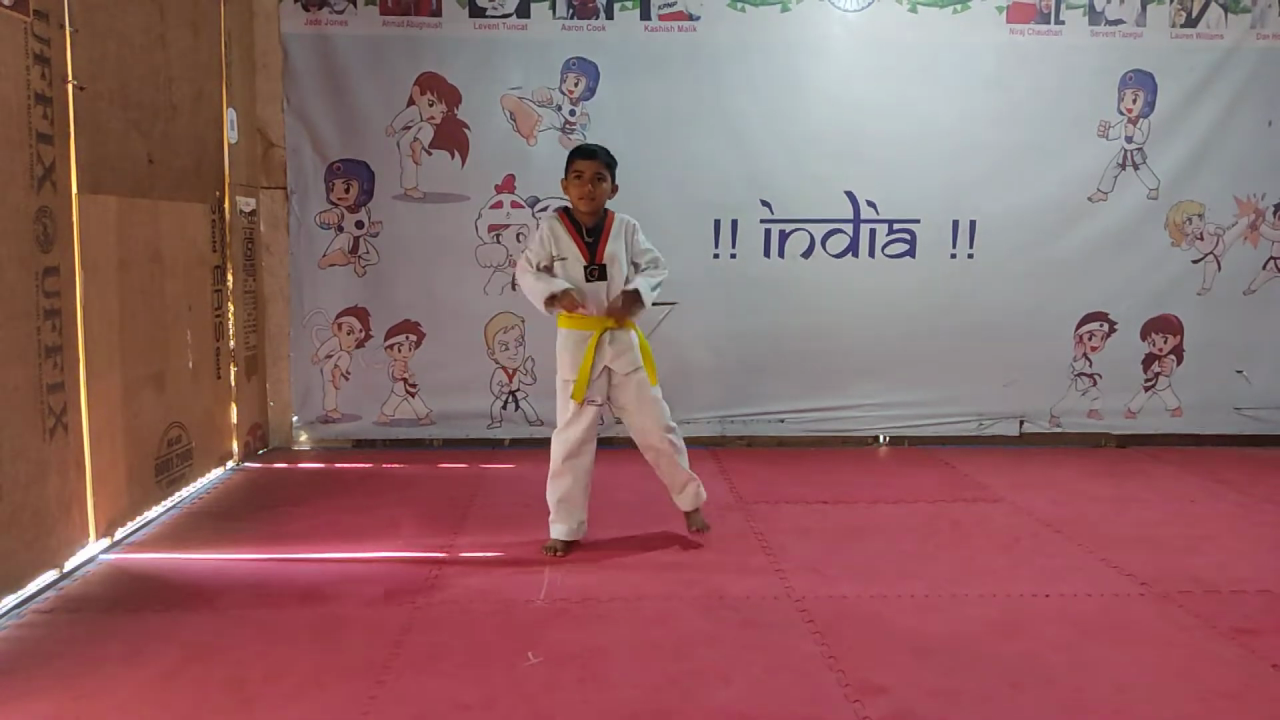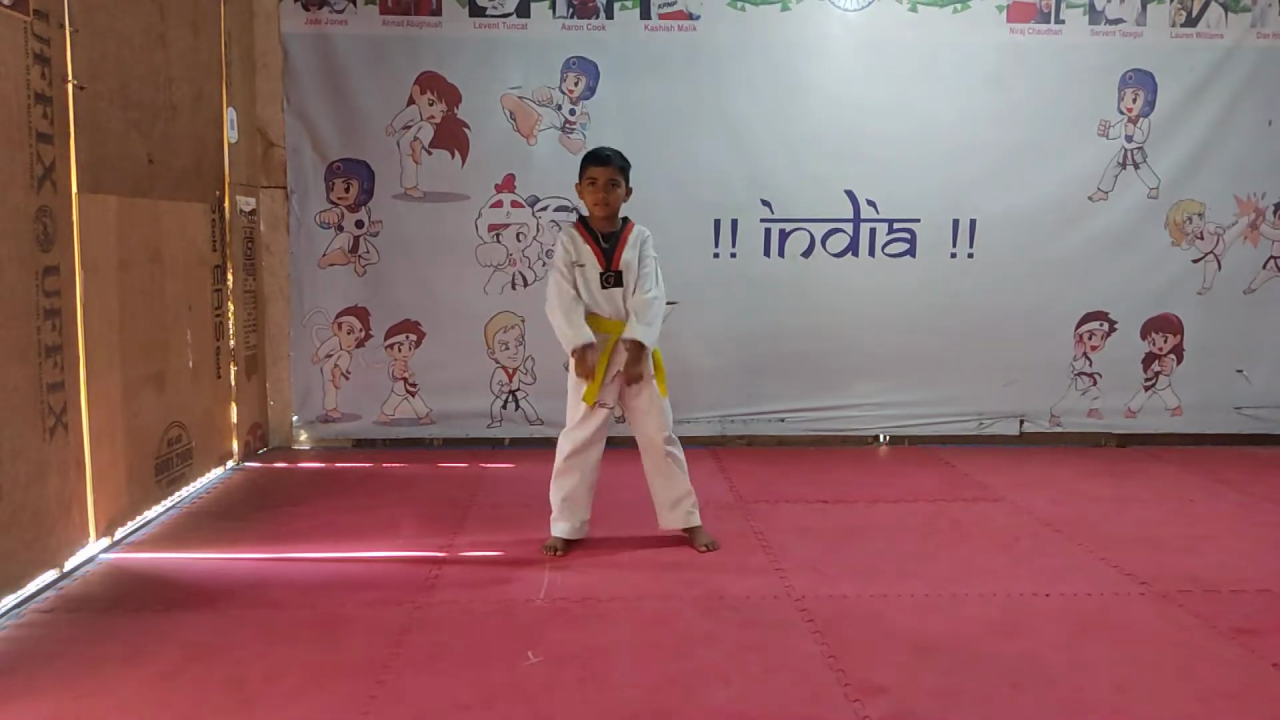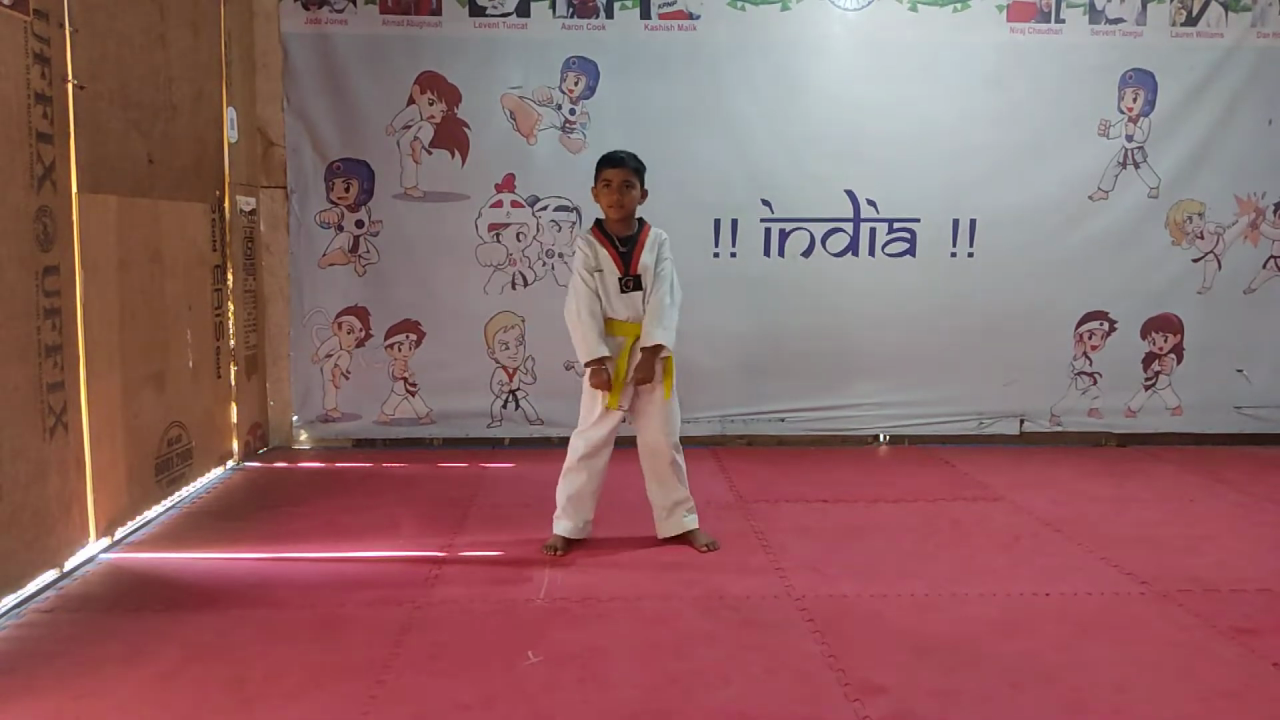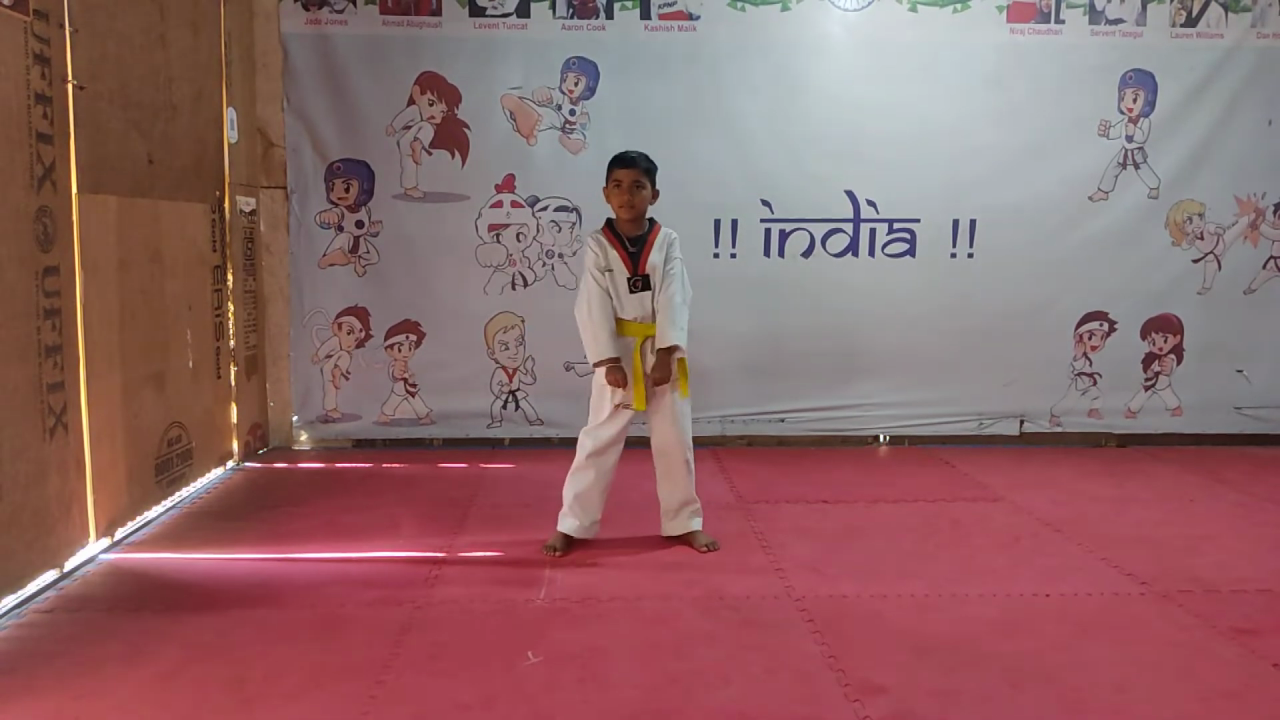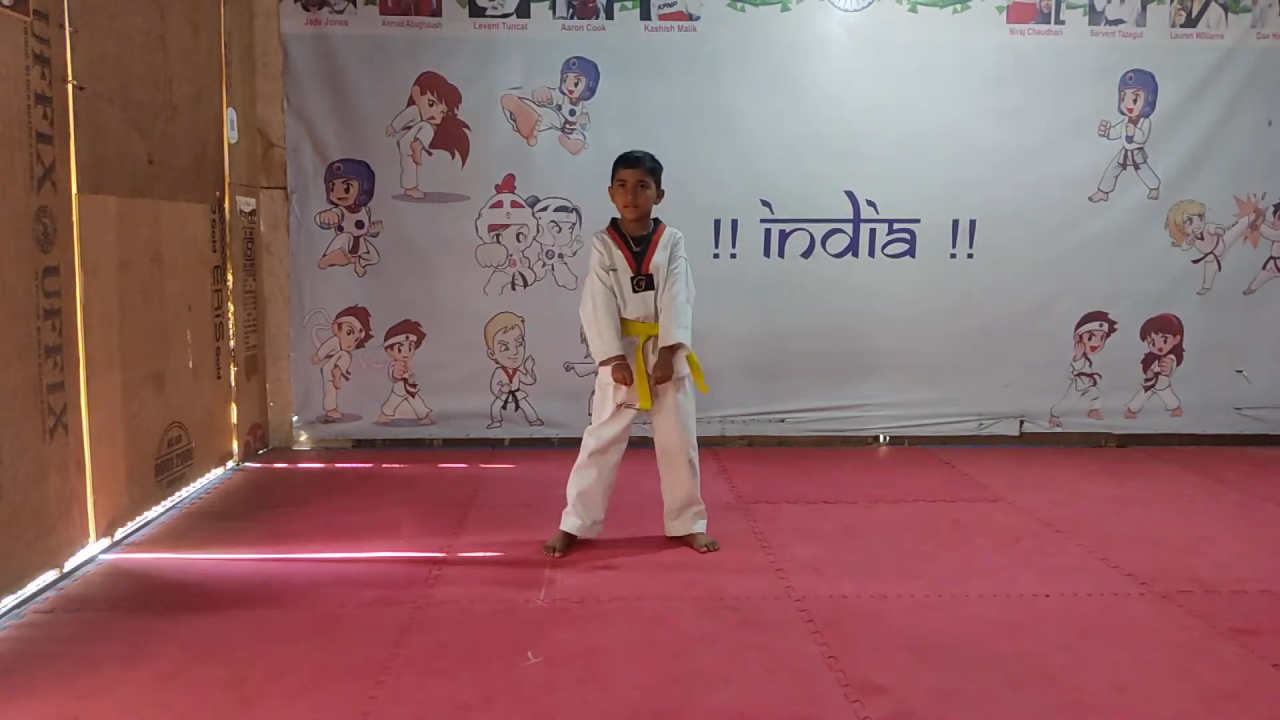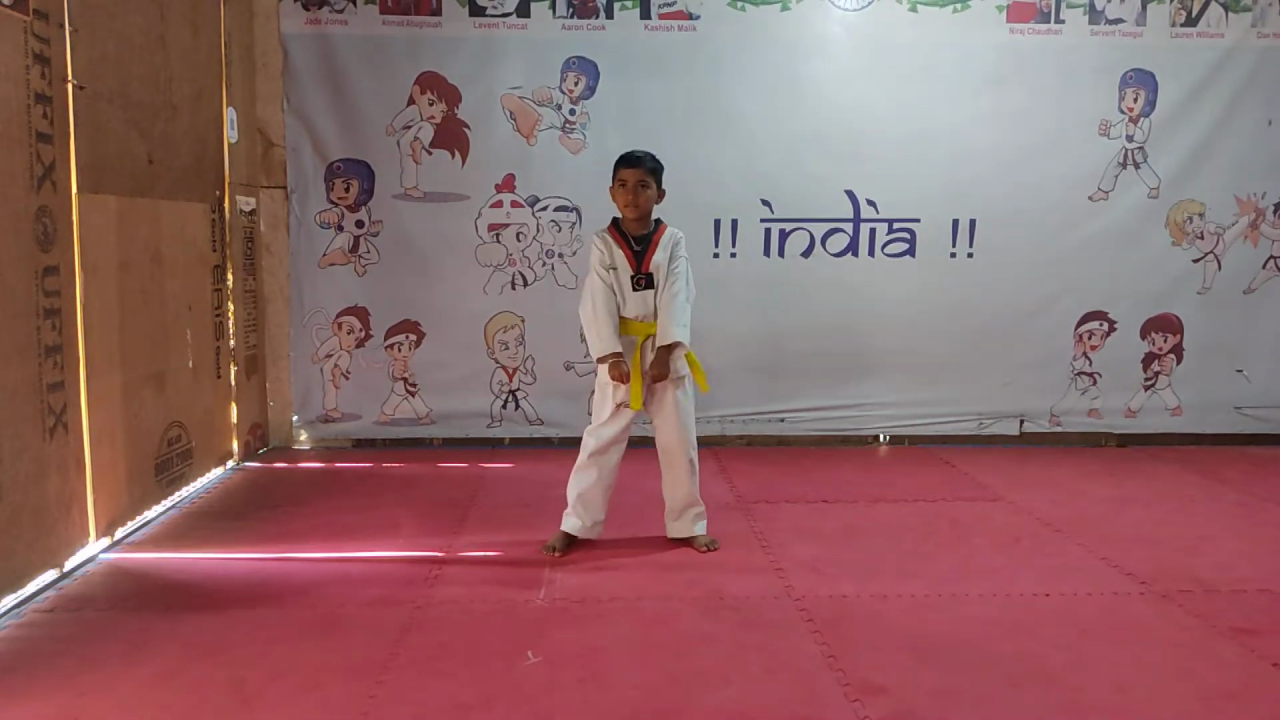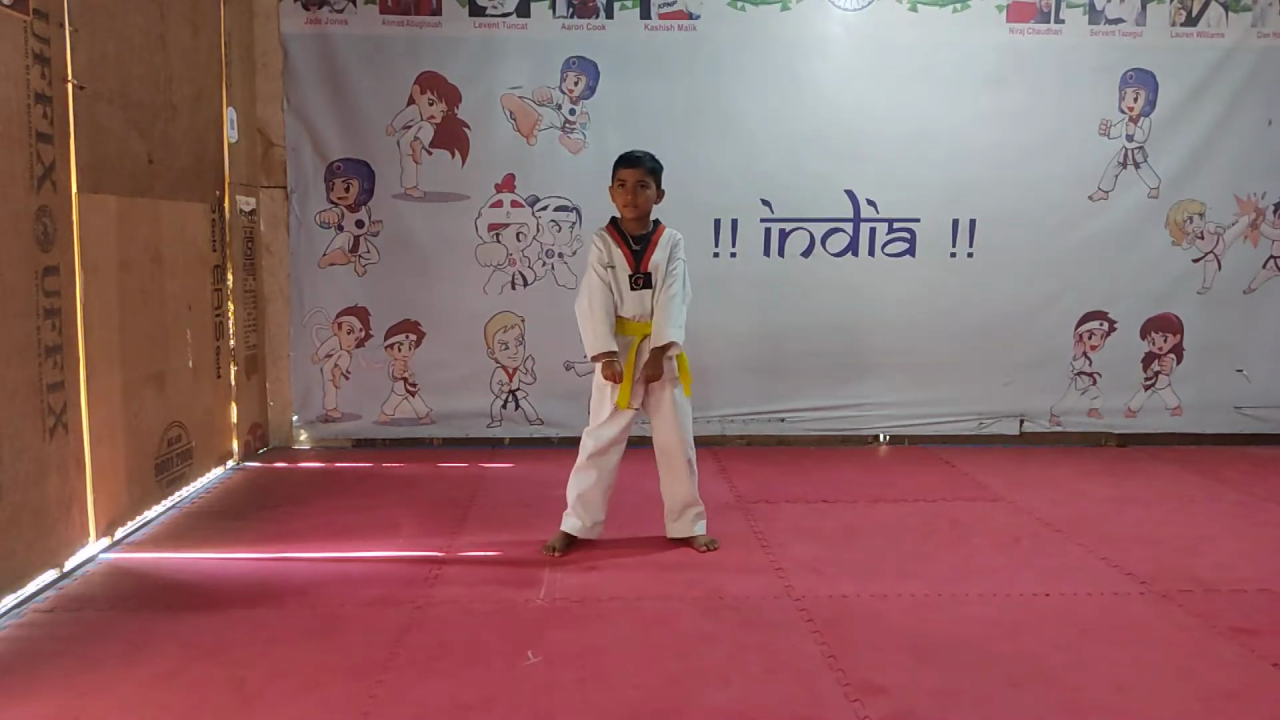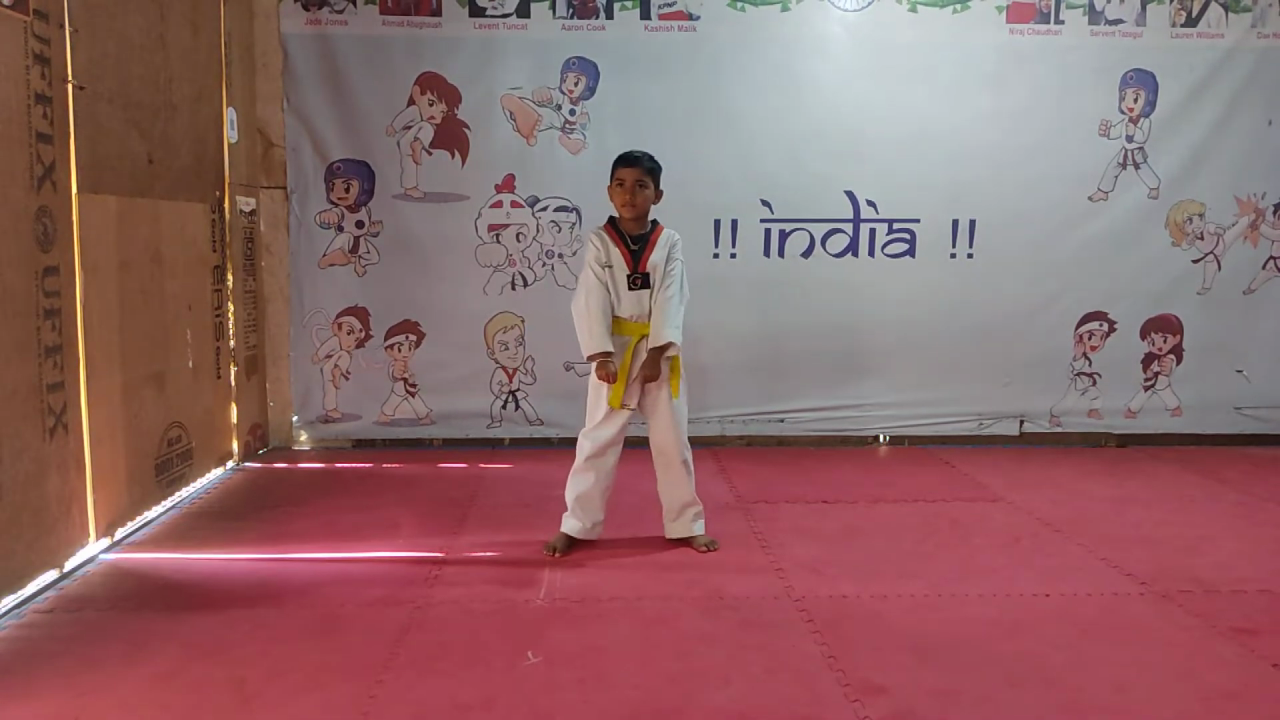
dt=0.1s
person 1, frame 1
left shoulder: (625, 228)
right shoulder: (552, 230)
left elbow: (655, 265)
right elbow: (526, 270)
left wrist: (634, 293)
right wrist: (556, 294)
left hip: (622, 340)
right hip: (578, 344)
left knee: (656, 426)
right knee: (573, 439)
left ankle: (688, 500)
right ankle: (565, 528)
person 1, frame 2
left shoulder: (639, 237)
right shoulder: (570, 240)
left elbow: (650, 298)
right elbow: (561, 299)
left wrist: (636, 346)
right wrist: (581, 348)
left hip: (637, 347)
right hip: (592, 349)
left knee: (658, 436)
right knee: (578, 440)
left ankle: (686, 518)
right ankle: (566, 527)
person 1, frame 3
left shoulder: (657, 241)
right shoulder: (588, 245)
left elbow: (663, 301)
right elbow: (581, 307)
left wrist: (653, 353)
right wrist: (597, 361)
left hip: (653, 351)
right hip: (606, 353)
left knee: (662, 441)
right knee: (589, 441)
left ankle: (681, 521)
right ankle: (568, 525)
person 1, frame 4
left shoulder: (667, 241)
right shoulder: (598, 245)
left elbow: (675, 300)
right elbow: (592, 307)
left wrist: (666, 353)
right wrist: (609, 361)
left hip: (663, 351)
right hip: (618, 352)
left knee: (675, 440)
right knee: (599, 439)
left ankle: (685, 522)
right ankle: (572, 524)
person 1, frame 5
left shoulder: (672, 241)
right shoulder: (603, 245)
left elbow: (677, 301)
right elbow: (597, 307)
left wrist: (667, 353)
right wrist: (615, 359)
left hip: (667, 353)
right hip: (622, 352)
left knee: (679, 441)
right knee: (602, 438)
left ankle: (688, 523)
right ankle: (574, 524)
person 1, frame 6
left shoulder: (673, 241)
right shoulder: (603, 244)
left elbow: (676, 300)
right elbow: (597, 305)
left wrist: (665, 352)
right wrist: (613, 356)
left hip: (666, 352)
right hip: (621, 351)
left knee: (679, 441)
right knee: (601, 439)
left ankle: (688, 524)
right ankle: (575, 524)
person 1, frame 7
left shoulder: (671, 242)
right shoulder: (601, 242)
left elbow: (672, 302)
right elbow: (593, 304)
left wrist: (659, 352)
right wrist: (606, 355)
left hip: (662, 352)
right hip: (618, 351)
left knee: (676, 440)
right knee: (601, 439)
left ankle: (687, 524)
right ankle: (576, 524)
person 1, frame 8
left shoulder: (669, 242)
right shoulder: (599, 242)
left elbow: (670, 302)
right elbow: (590, 303)
left wrist: (657, 353)
right wrist: (601, 355)
left hip: (659, 352)
right hip: (614, 352)
left knee: (672, 441)
right knee: (597, 440)
left ankle: (686, 524)
right ankle: (576, 525)
